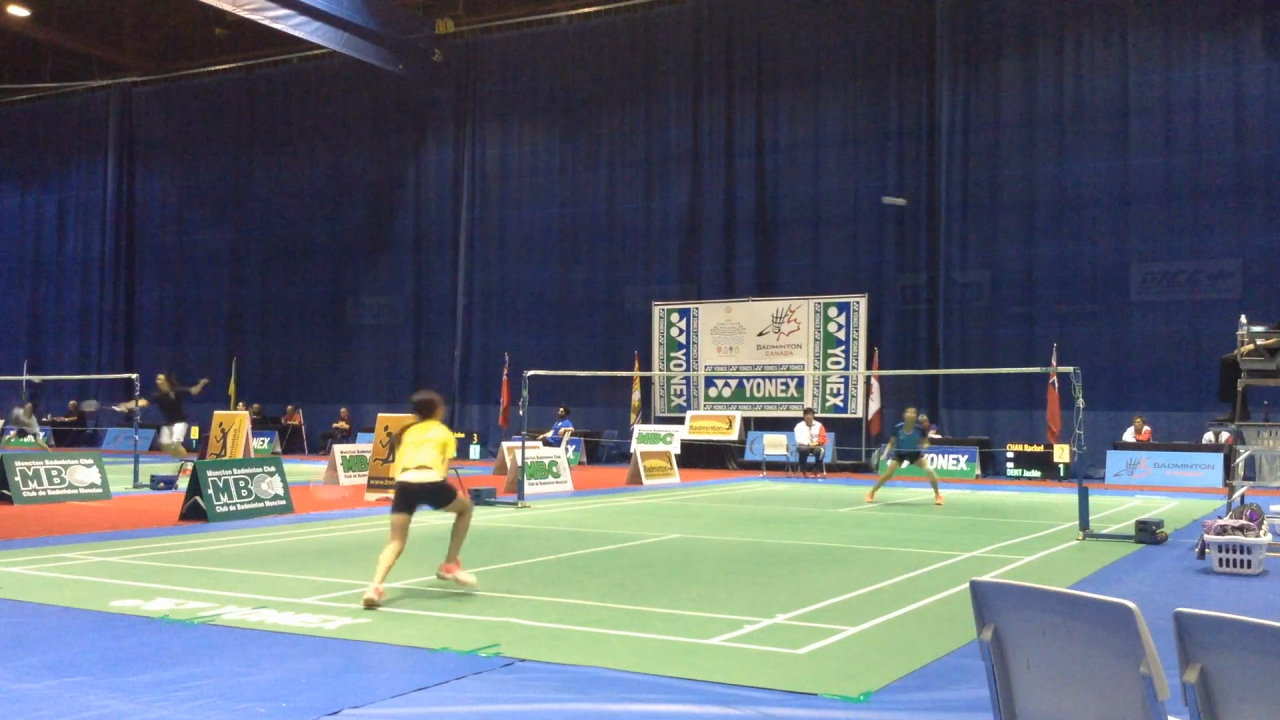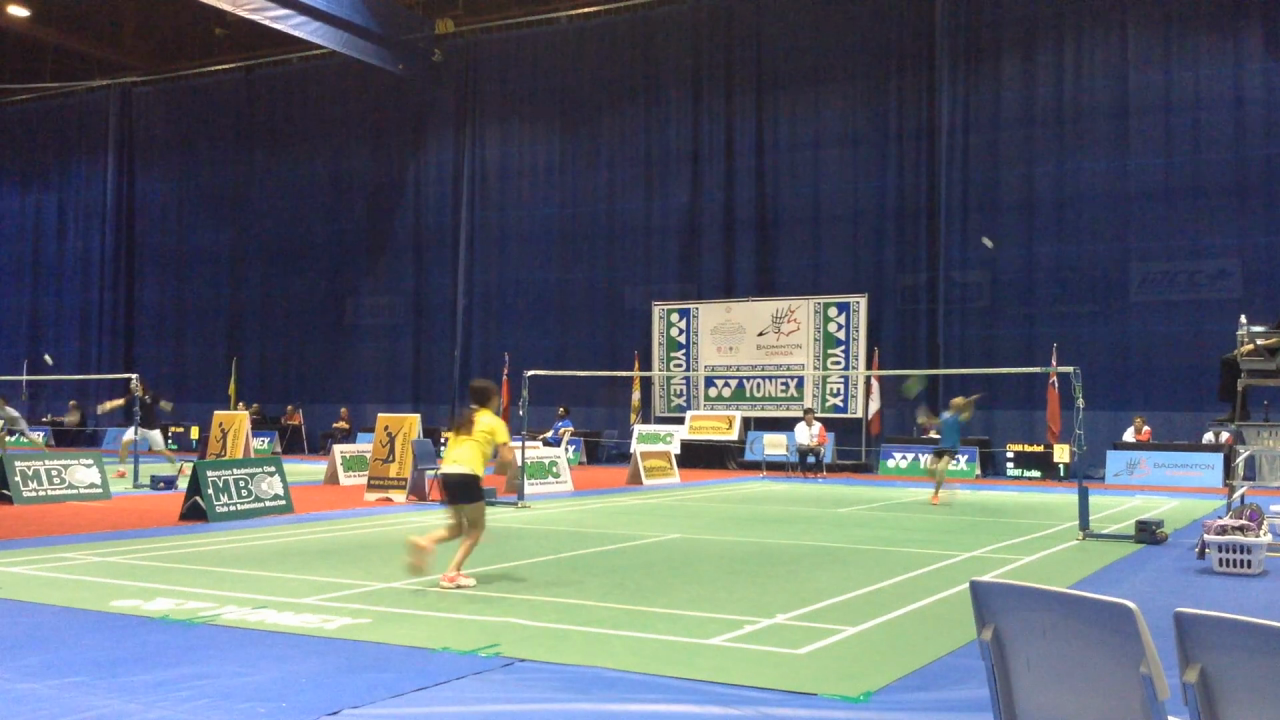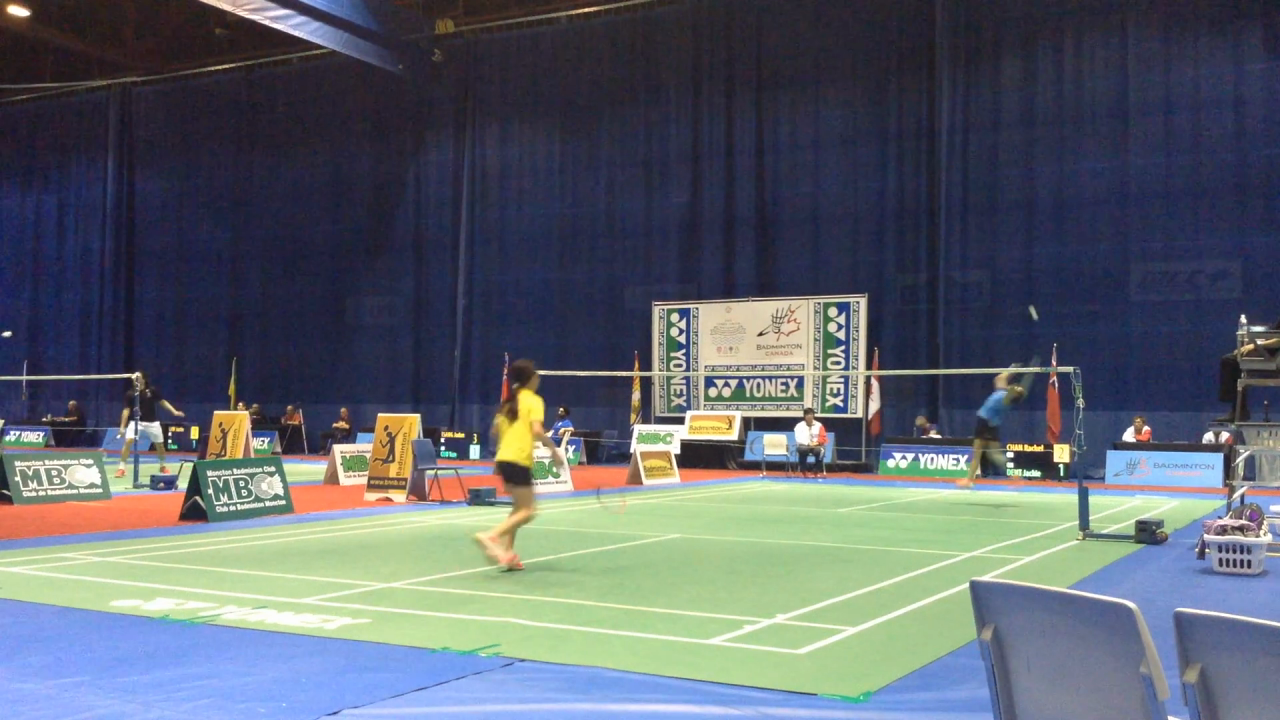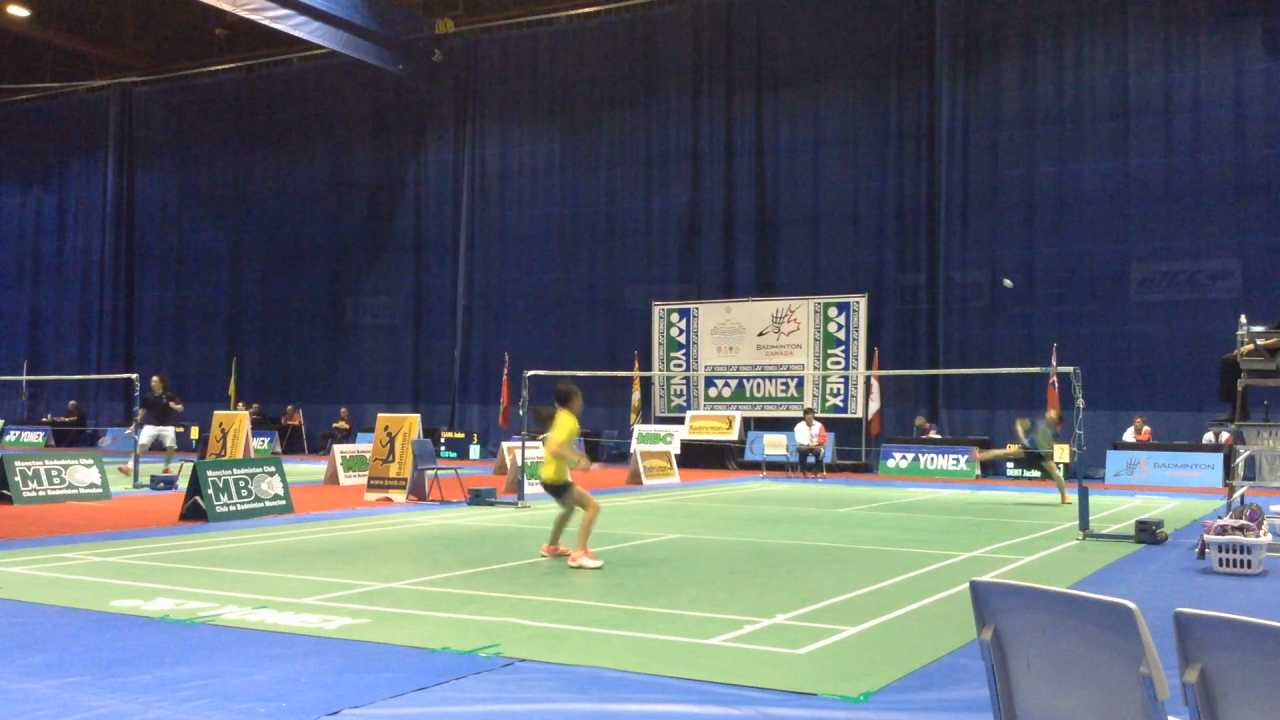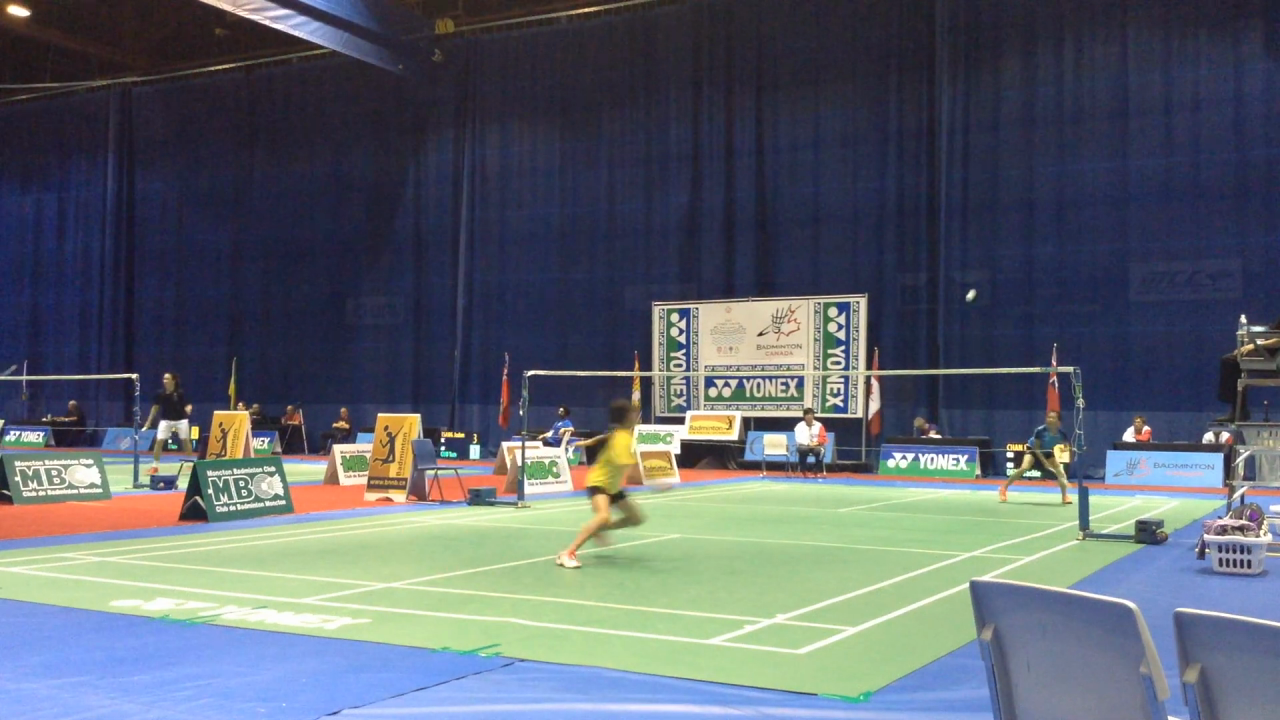
dt=0.3s
person 1, frame 1
left shoulder: (408, 432)
right shoulder: (444, 433)
left elbow: (400, 463)
right elbow: (447, 465)
left hip: (404, 483)
right hip: (432, 482)
left knee: (395, 542)
right knee: (465, 509)
left ankle: (375, 586)
right ankle: (450, 564)
person 1, frame 2
left shoulder: (464, 420)
right shoulder: (496, 423)
right elbow: (508, 458)
right wrist: (502, 468)
left hip: (446, 473)
right hip: (467, 475)
left knee: (458, 527)
right knee: (476, 527)
left ankle: (424, 542)
right ankle: (452, 574)
person 1, frame 3
left shoulder: (510, 401)
right shoulder: (534, 400)
left elbow: (495, 431)
right elbow: (537, 431)
right wrist: (554, 450)
left hip: (503, 459)
right hip: (517, 461)
left knee: (520, 507)
right knee: (528, 512)
left ankle: (506, 554)
right ankle: (490, 536)
person 1, frame 4
left shoulder: (563, 419)
right shoulder: (566, 421)
right elbow: (555, 449)
left wrist: (579, 457)
right wrist: (580, 462)
left hip: (556, 476)
right hip: (555, 478)
left knee: (570, 508)
right knee: (593, 507)
left ankle: (552, 546)
right ankle: (579, 554)
person 1, frame 5
left shoulder: (624, 435)
right shoulder: (621, 439)
left elbow: (598, 440)
right elbow: (631, 472)
left wrist: (586, 443)
left hip: (613, 486)
right hip: (599, 484)
left knee: (637, 518)
right knee: (604, 518)
left ankle: (599, 531)
right ankle: (568, 553)
